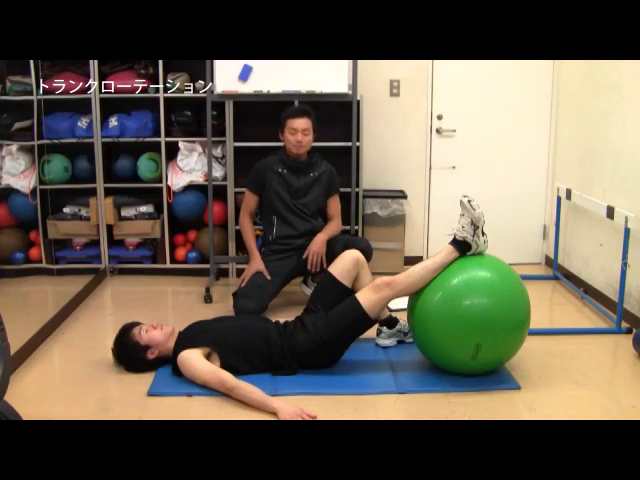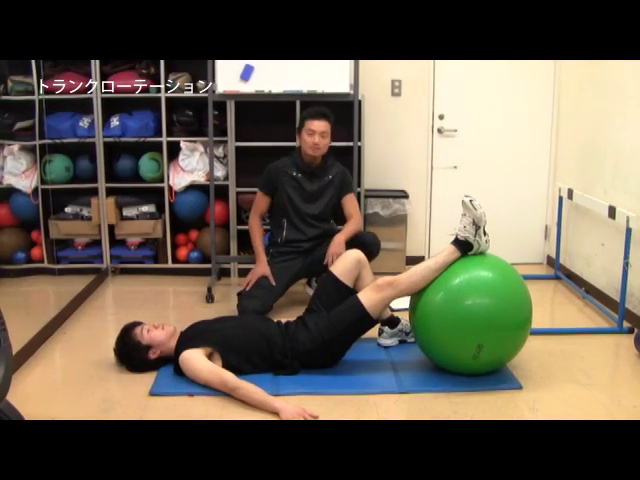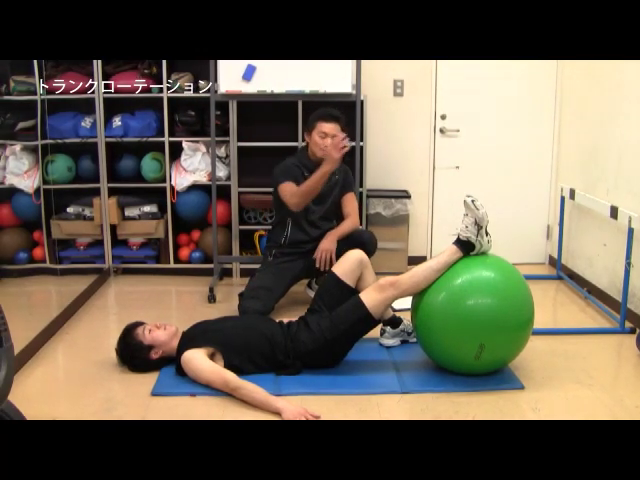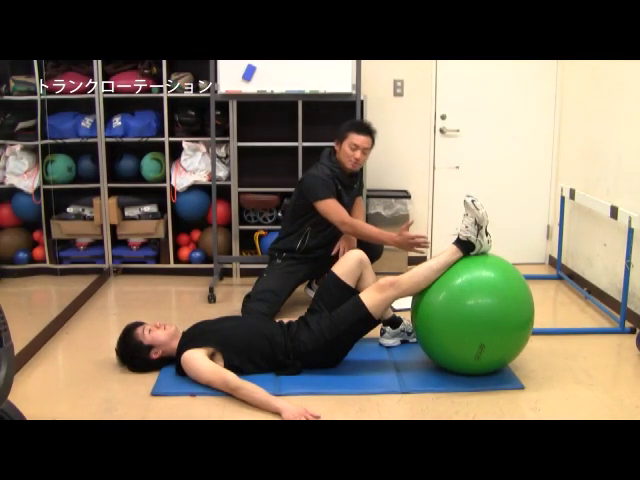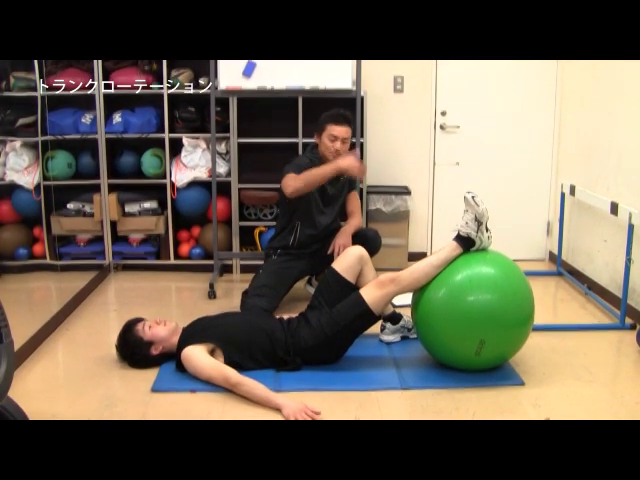
dt=1s
person 1, frame 1
left shoulder: (191, 333)
right shoulder: (186, 358)
right elbow: (227, 383)
right wrist: (277, 405)
left hip: (298, 328)
right hip: (305, 348)
left knee: (354, 257)
right knee: (384, 285)
right ankle: (462, 244)
person 1, frame 2
left shoulder: (192, 333)
right shoulder: (187, 358)
right elbow: (229, 383)
right wrist: (279, 406)
left hip: (300, 328)
right hip: (307, 348)
left knee: (355, 257)
right knee: (386, 286)
right ankle: (463, 244)
person 1, frame 3
left shoulder: (195, 333)
right shoulder: (190, 358)
right elbow: (230, 382)
right wrist: (281, 406)
left hip: (302, 328)
right hip: (310, 348)
left knee: (357, 257)
right knee: (388, 285)
right ankle: (465, 244)
person 1, frame 4
left shoulder: (195, 333)
right shoulder: (190, 358)
right elbow: (231, 383)
right wrist: (282, 406)
left hip: (302, 328)
right hip: (309, 348)
left knee: (357, 257)
right knee: (388, 285)
right ankle: (465, 244)
person 1, frame 5
left shoulder: (194, 329)
right shoulder: (190, 354)
right elbow: (231, 379)
right wrist: (281, 402)
left hip: (302, 324)
right hip: (310, 344)
left knee: (358, 252)
right knee: (387, 281)
left ankle: (393, 323)
right ankle: (465, 240)
person 2, frame 1
left shoulder: (325, 172)
right shoulder: (265, 169)
left elbow: (335, 221)
right elbow: (245, 215)
left wrist: (322, 238)
right wrist: (255, 257)
left hip: (314, 246)
right hip: (278, 251)
left knee: (362, 249)
right knee: (245, 308)
left ankle: (316, 280)
person 2, frame 2
left shoulder: (338, 174)
right shoulder: (278, 171)
left elbow: (355, 219)
right elbow: (256, 217)
left wrist: (340, 237)
right wrist: (261, 260)
left hip: (321, 248)
right hip: (284, 253)
left knee: (370, 242)
right knee: (249, 308)
person 2, frame 3
left shoulder: (341, 172)
right shoulder: (287, 168)
left elbow: (352, 218)
right elbow: (296, 203)
left wrist: (332, 236)
right wrist: (327, 167)
left hip: (322, 247)
right hip: (286, 252)
left knee: (366, 240)
right knee: (250, 309)
left ankle: (323, 283)
person 2, frame 4
left shoulder: (353, 174)
right shoulder: (318, 178)
left elbow: (356, 218)
right elbow: (345, 223)
left wrist: (351, 235)
right wrist: (395, 240)
left hip: (327, 249)
right hip: (293, 255)
left knee: (372, 247)
right knee: (255, 312)
left ankle: (322, 284)
person 2, frame 5
left shoulder: (345, 170)
right shoulder: (301, 165)
left elbow: (356, 216)
right elbow: (291, 189)
left wrist: (347, 231)
right wrist: (338, 166)
left hip: (325, 244)
right hip: (289, 251)
left knee: (370, 239)
right knee: (252, 308)
